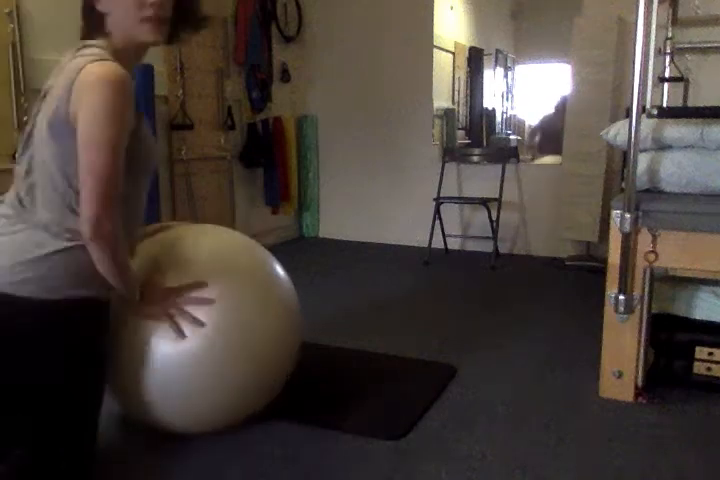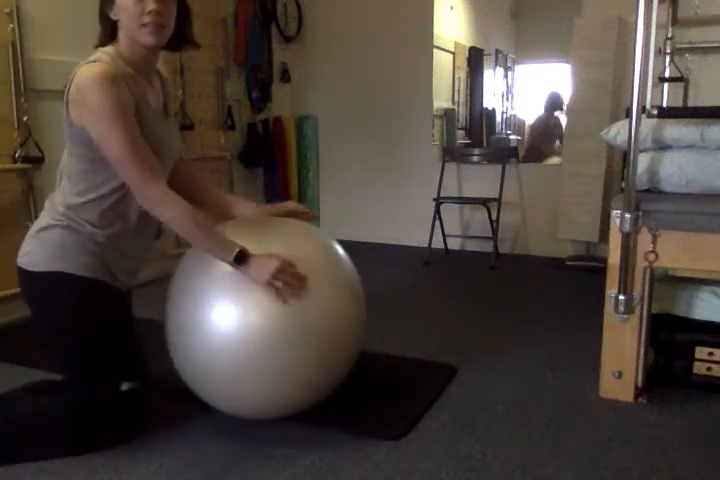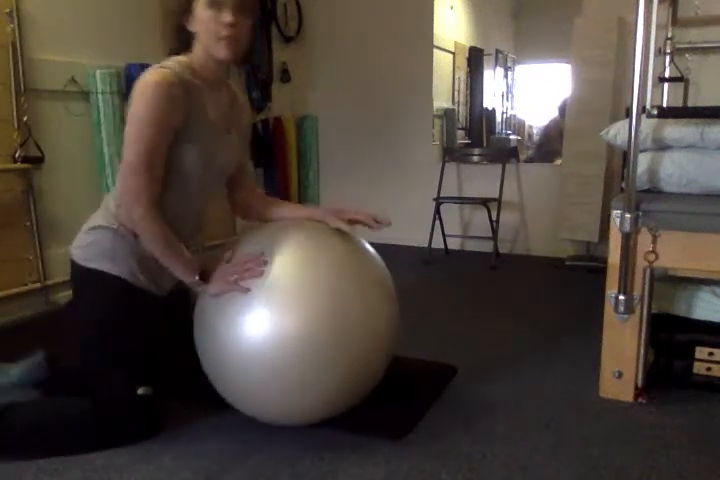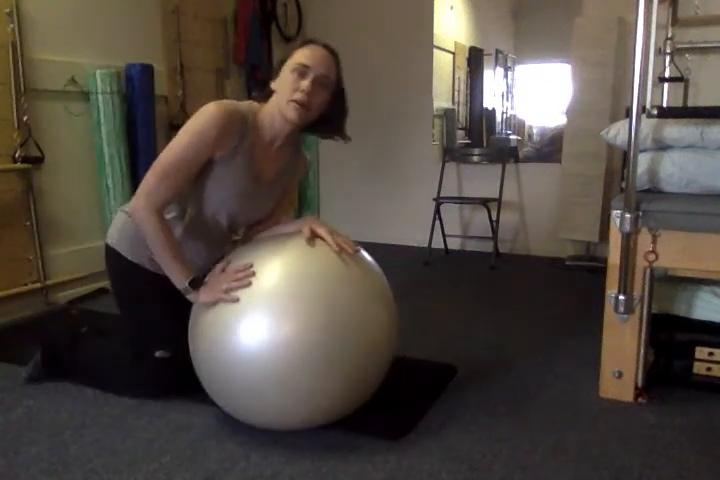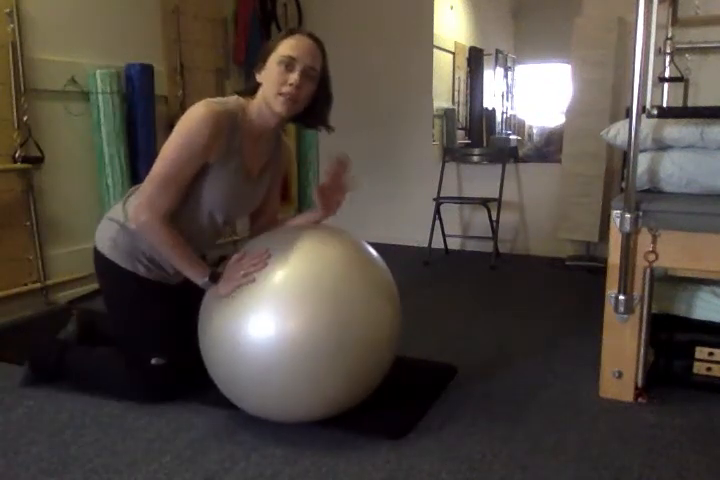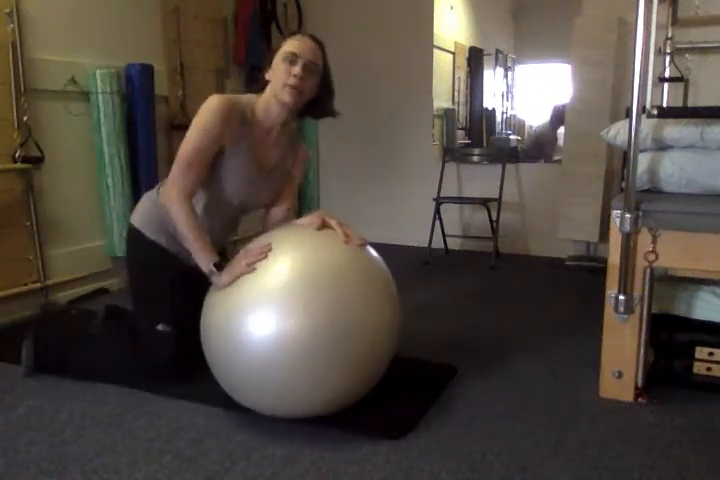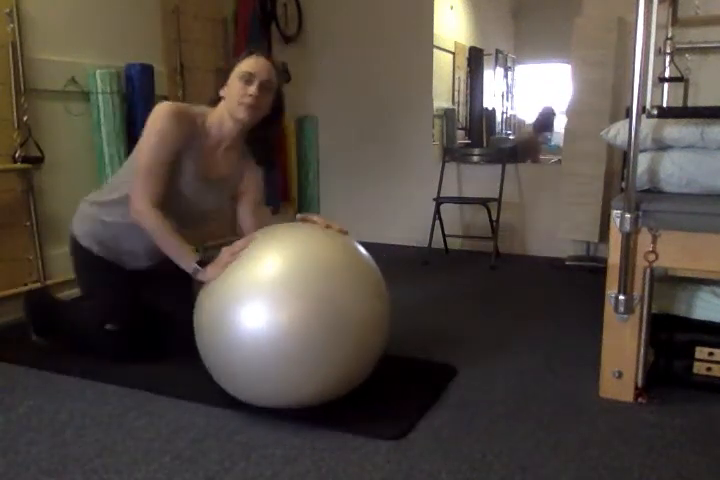
dt=0.7s
person 1, frame 1
left shoulder: (87, 64)
right shoulder: (107, 79)
right elbow: (96, 222)
left wrist: (132, 238)
right wrist: (138, 298)
right hip: (53, 284)
person 1, frame 2
left shoulder: (155, 83)
right shoulder: (99, 79)
left elbow: (178, 180)
right elbow: (153, 195)
left wrist: (257, 212)
right wrist: (243, 261)
left hip: (101, 265)
right hip: (67, 264)
left knee: (102, 389)
right knee: (120, 410)
person 1, frame 3
left shoulder: (235, 104)
right shoulder: (164, 84)
left elbow: (248, 202)
right elbow: (136, 204)
left wrist: (316, 213)
right wrist: (201, 276)
left hip: (165, 266)
right hip: (114, 262)
left knee: (189, 377)
right knee: (133, 414)
left ankle: (64, 365)
person 1, frame 4
left shoulder: (296, 162)
right shoulder: (222, 119)
left elbow: (254, 233)
right elbow: (146, 204)
left wrist: (301, 226)
right wrist: (193, 286)
left hip: (200, 259)
right hip: (142, 251)
right knee: (167, 376)
left ankle: (94, 336)
right ankle: (62, 351)
person 1, frame 5
left shoulder: (277, 151)
right shoulder: (211, 119)
left elbow: (262, 233)
right elbow: (146, 215)
left wrist: (316, 214)
right wrist: (212, 279)
left hip: (180, 257)
right hip: (132, 255)
left knee: (204, 358)
right knee: (162, 382)
left ankle: (95, 335)
right ankle: (53, 356)
person 1, frame 6
left shoulder: (296, 152)
right shoulder: (224, 110)
left elbow: (274, 225)
right elbow: (175, 195)
left wrist: (310, 222)
right wrist: (218, 269)
left hip: (208, 247)
right hip: (160, 236)
left knee: (206, 344)
right knee: (167, 362)
left ankle: (112, 323)
right ankle: (52, 349)
person 1, frame 7
left shoulder: (246, 169)
right shoulder: (173, 117)
left elbow: (255, 240)
right elbow: (141, 207)
right wrist: (201, 268)
left hip: (157, 249)
right hip: (101, 240)
left knee: (179, 336)
right knee: (122, 344)
right ankle: (44, 308)
